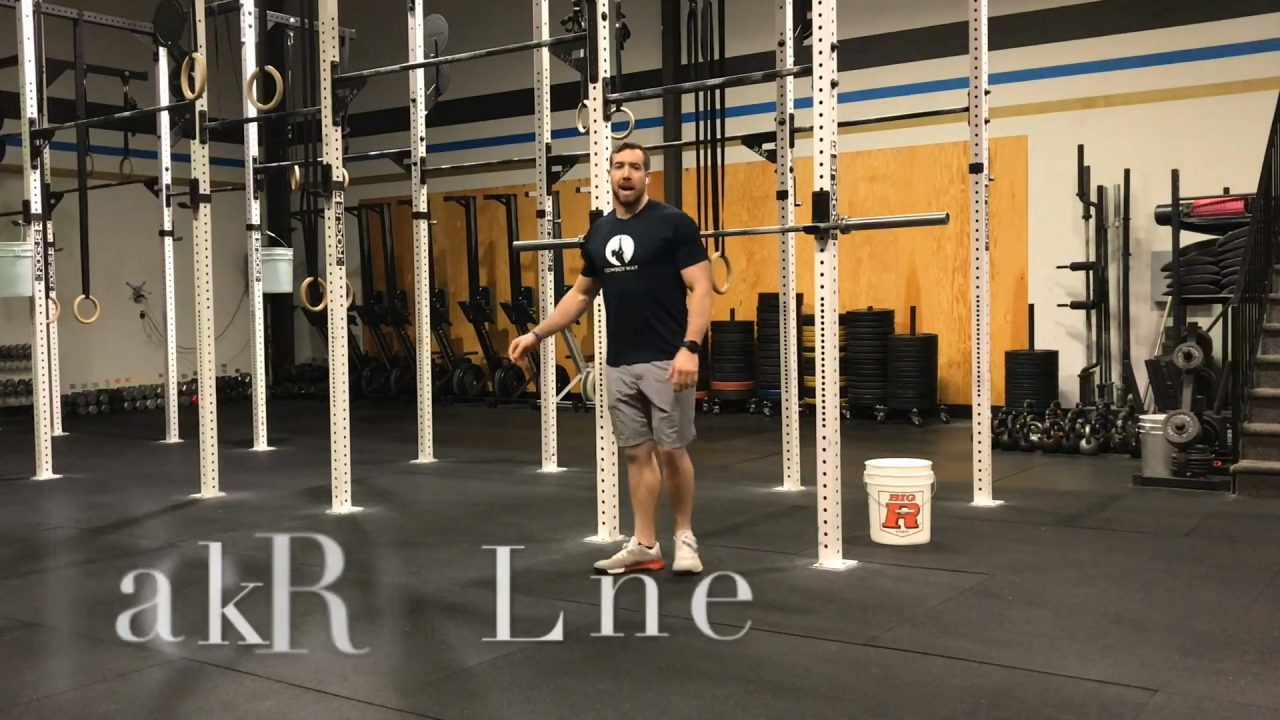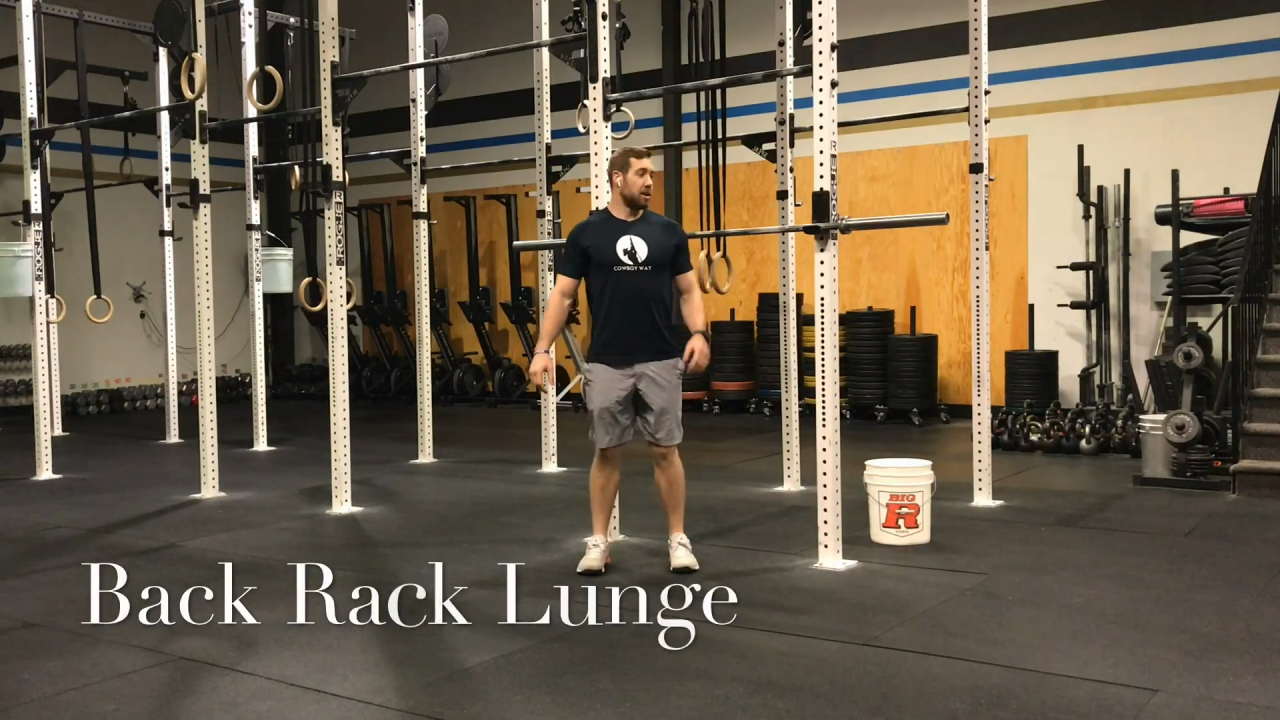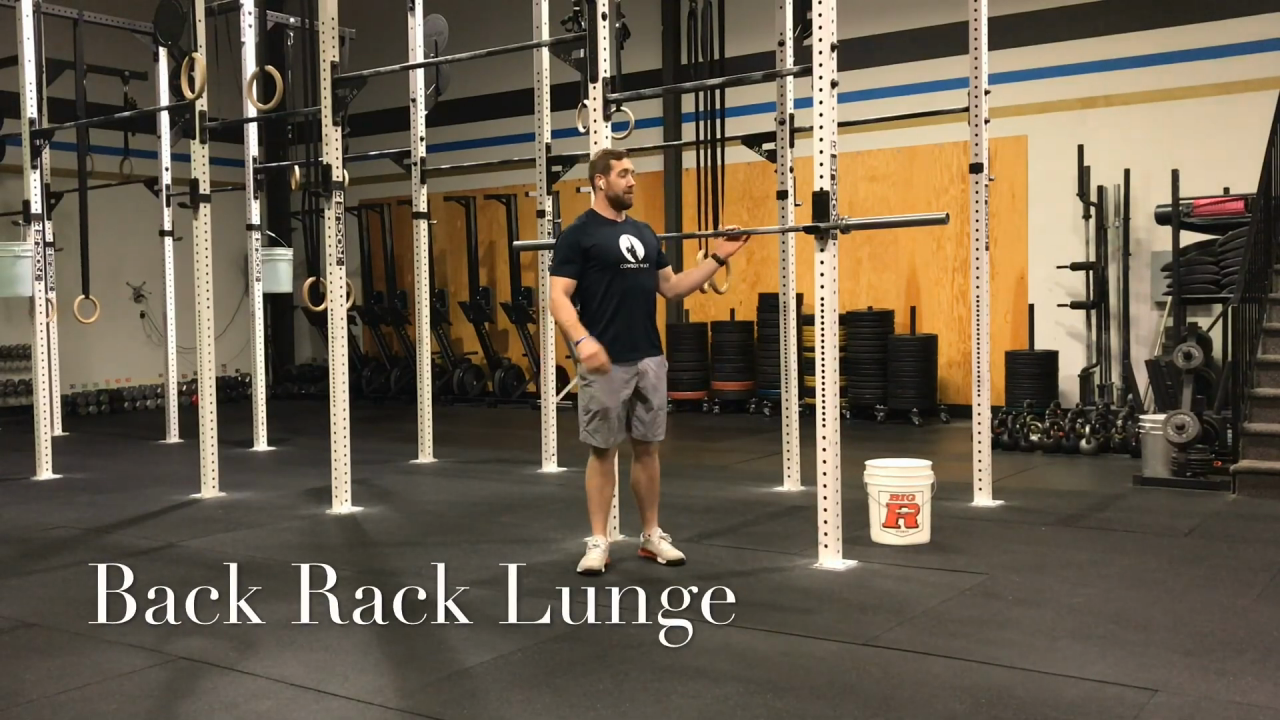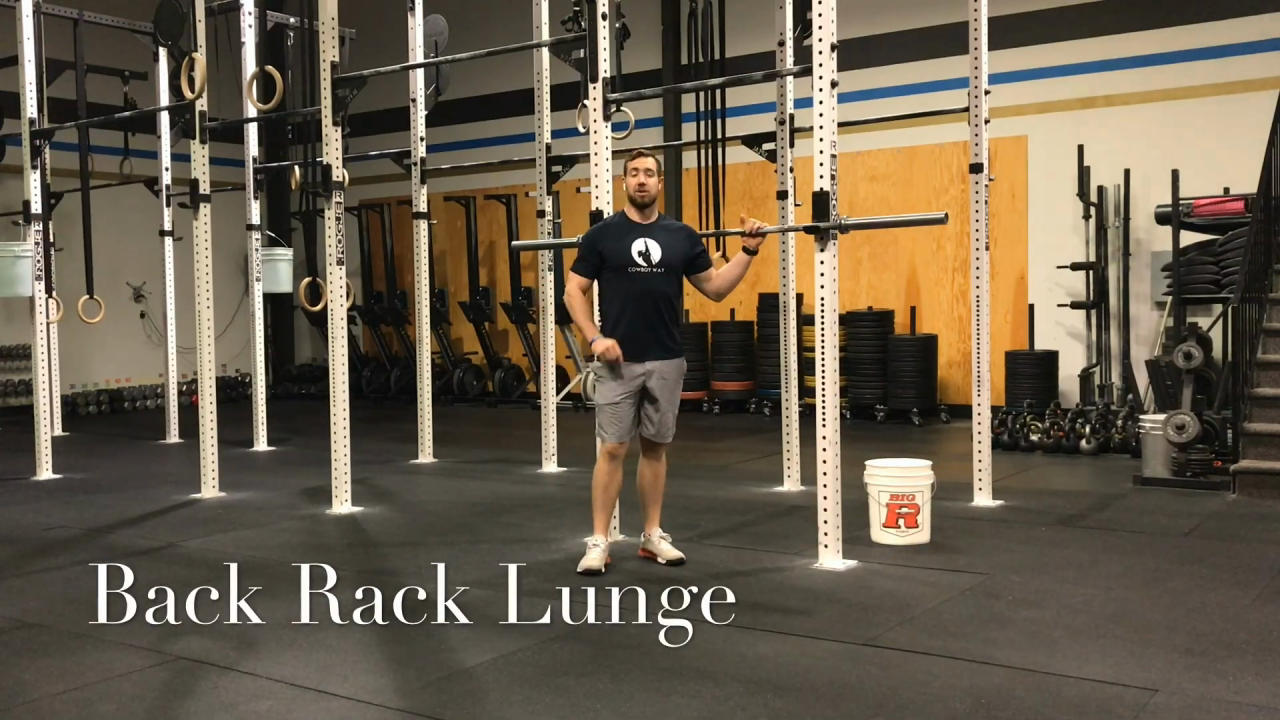
dt=1s
person 1, frame 1
left shoulder: (674, 223)
right shoulder: (600, 233)
left elbow: (701, 288)
right elbow: (581, 294)
left wrist: (691, 348)
right wrist: (536, 334)
left hip: (666, 360)
right hip: (621, 363)
left knee: (671, 451)
right knee: (637, 453)
left ankle: (684, 536)
right ankle: (644, 545)
person 1, frame 2
left shoulder: (669, 231)
right shoulder: (587, 233)
left elbow: (688, 290)
right elbow: (563, 295)
left wrist: (698, 331)
right wrist: (542, 349)
left hip: (661, 362)
right hip: (606, 364)
left knee: (665, 449)
right knee: (607, 451)
left ankle: (678, 539)
right ankle: (598, 541)
person 1, frame 3
left shoulder: (644, 232)
right shoulder: (578, 234)
left elbow: (672, 287)
right elbow: (558, 297)
left wrist: (718, 257)
right wrist: (581, 339)
left hip: (650, 358)
right hip: (606, 362)
left knee: (647, 447)
right knee: (602, 449)
left ankle: (651, 535)
right ankle: (598, 541)
person 1, frame 4
left shoulder: (682, 235)
right shoulder: (602, 234)
left elbow: (716, 288)
right elbow: (575, 291)
left wrist: (748, 250)
right wrist: (595, 337)
left hip: (667, 360)
right hip: (619, 361)
left knee: (655, 446)
right knee: (612, 448)
left ankle: (653, 535)
right ankle: (599, 541)
